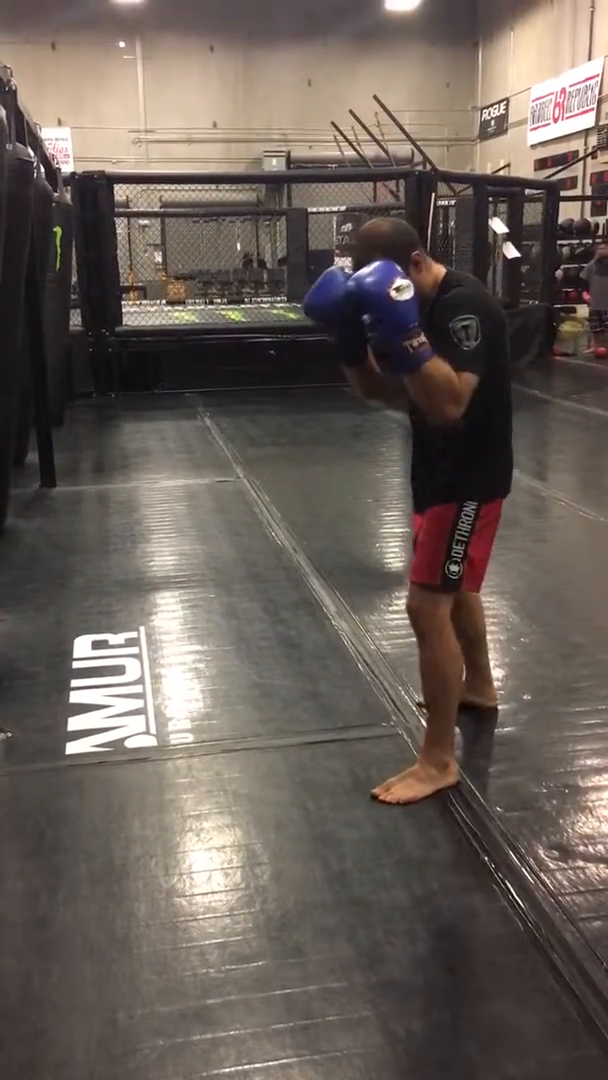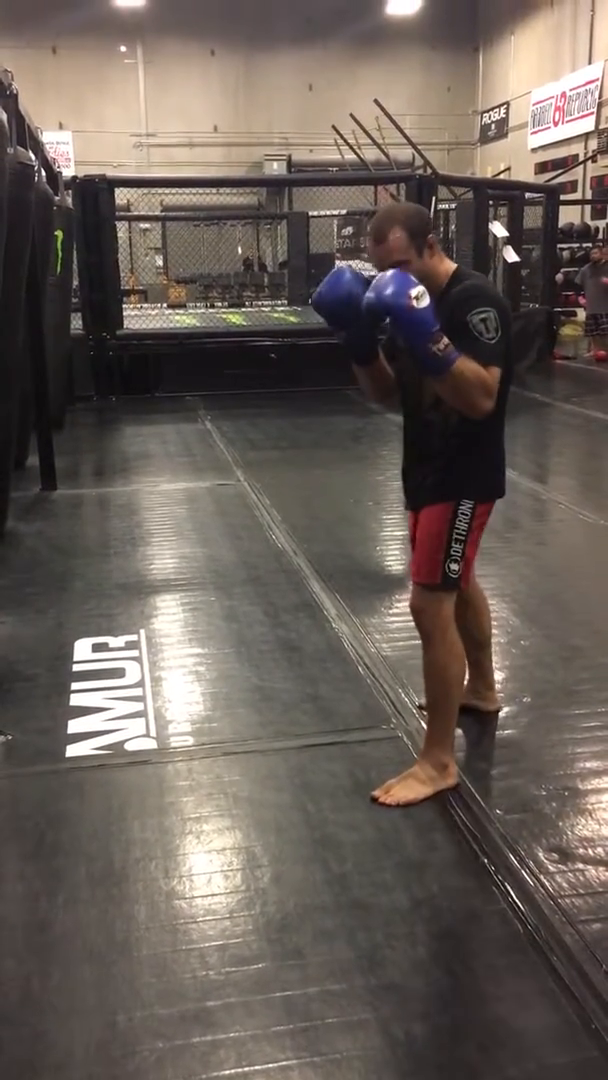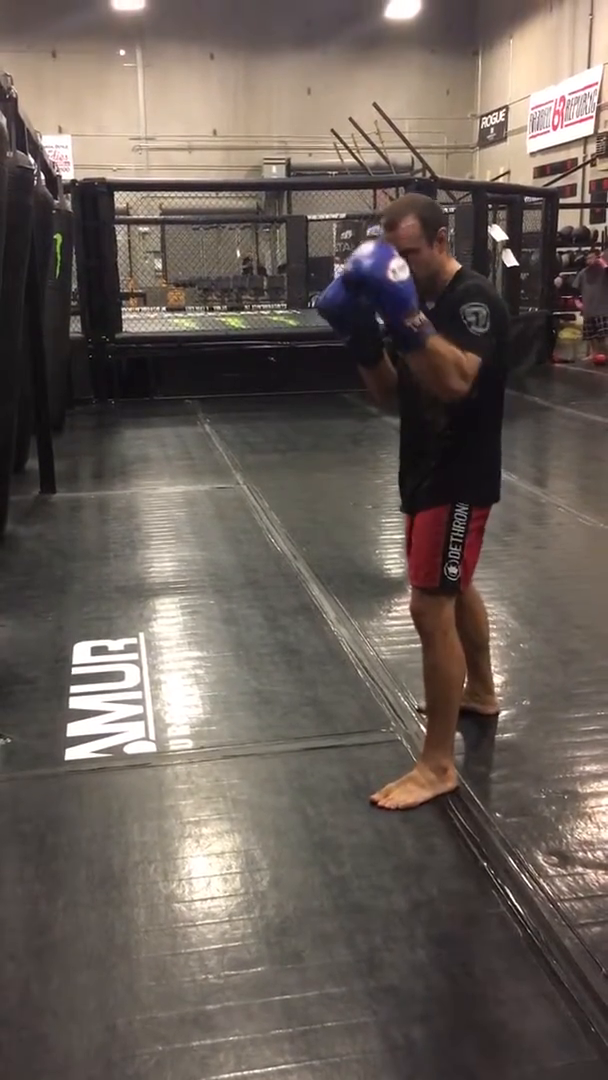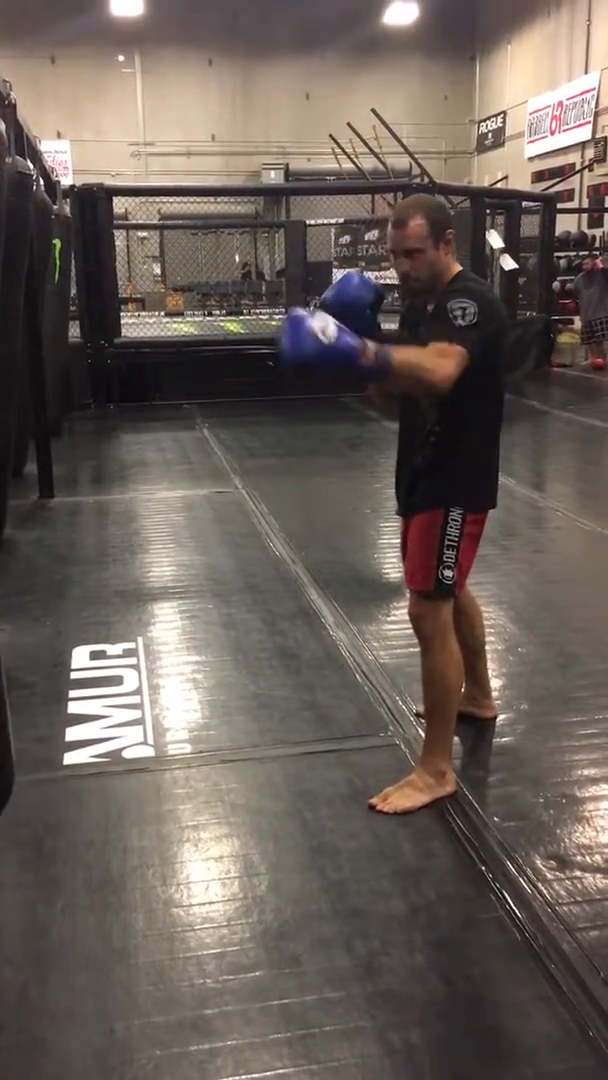
dt=0.3s
person 1, frame 1
left shoulder: (464, 306)
right shoulder: (420, 304)
left elbow: (448, 404)
right elbow: (376, 388)
left wrist: (403, 332)
right wrist: (350, 334)
left hip: (470, 476)
right hip: (443, 469)
left knee: (429, 604)
right knee: (453, 587)
left ankle: (439, 760)
right ankle: (479, 684)
person 1, frame 2
left shoulder: (474, 302)
right shoulder: (405, 297)
left elbow: (482, 399)
right elbow: (385, 392)
left wrist: (426, 335)
right wrist: (359, 335)
left hip: (463, 477)
right hip: (431, 469)
left knee: (430, 604)
right knee: (459, 583)
left ankle: (438, 762)
right ankle: (482, 688)
person 1, frame 3
left shoulder: (474, 301)
right shoulder: (417, 298)
left elbow: (456, 381)
right elbow: (388, 392)
left wrist: (407, 316)
right wrist: (363, 337)
left hip: (459, 479)
right hip: (428, 472)
left knee: (431, 608)
right knee: (456, 588)
left ankle: (437, 765)
right ankle: (480, 692)
person 1, frame 4
left shoulder: (470, 302)
right shoulder: (429, 301)
left elbow: (437, 374)
right elbow: (399, 375)
left wrist: (351, 349)
right wrist: (354, 335)
left hip: (456, 483)
right hip: (431, 476)
left knee: (430, 611)
right knee: (450, 590)
left ankle: (436, 769)
right ankle: (477, 695)
